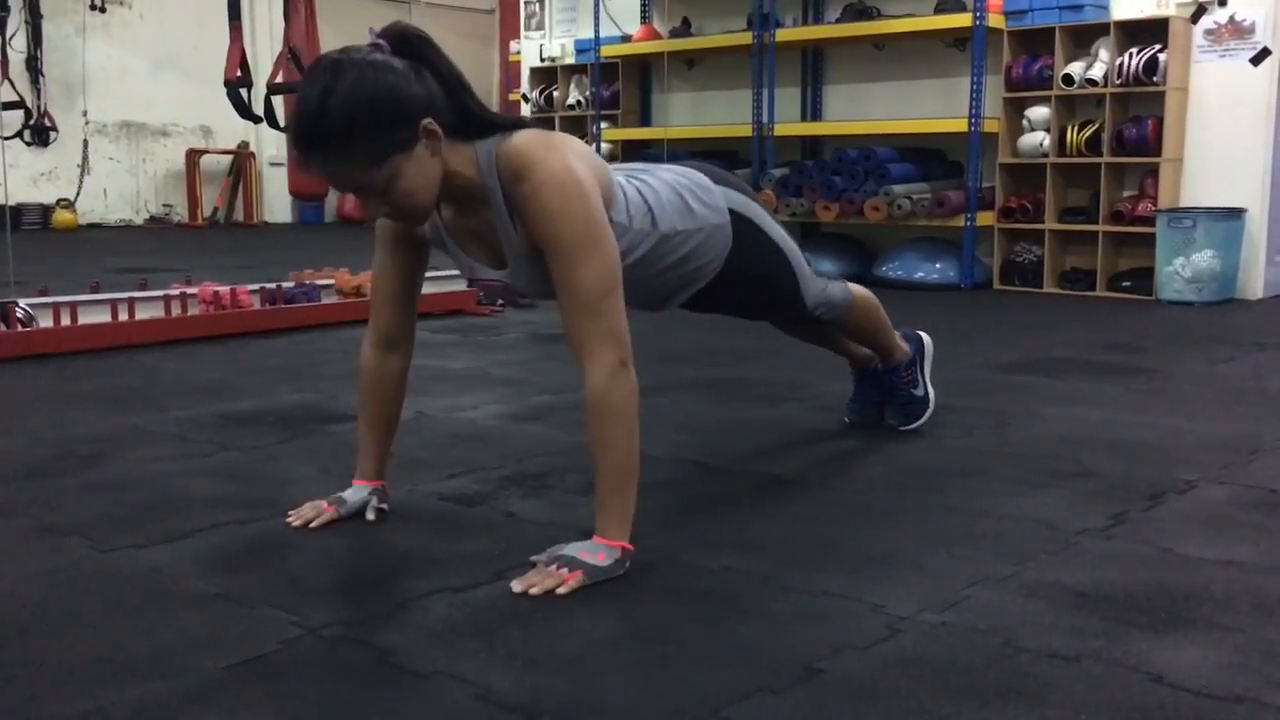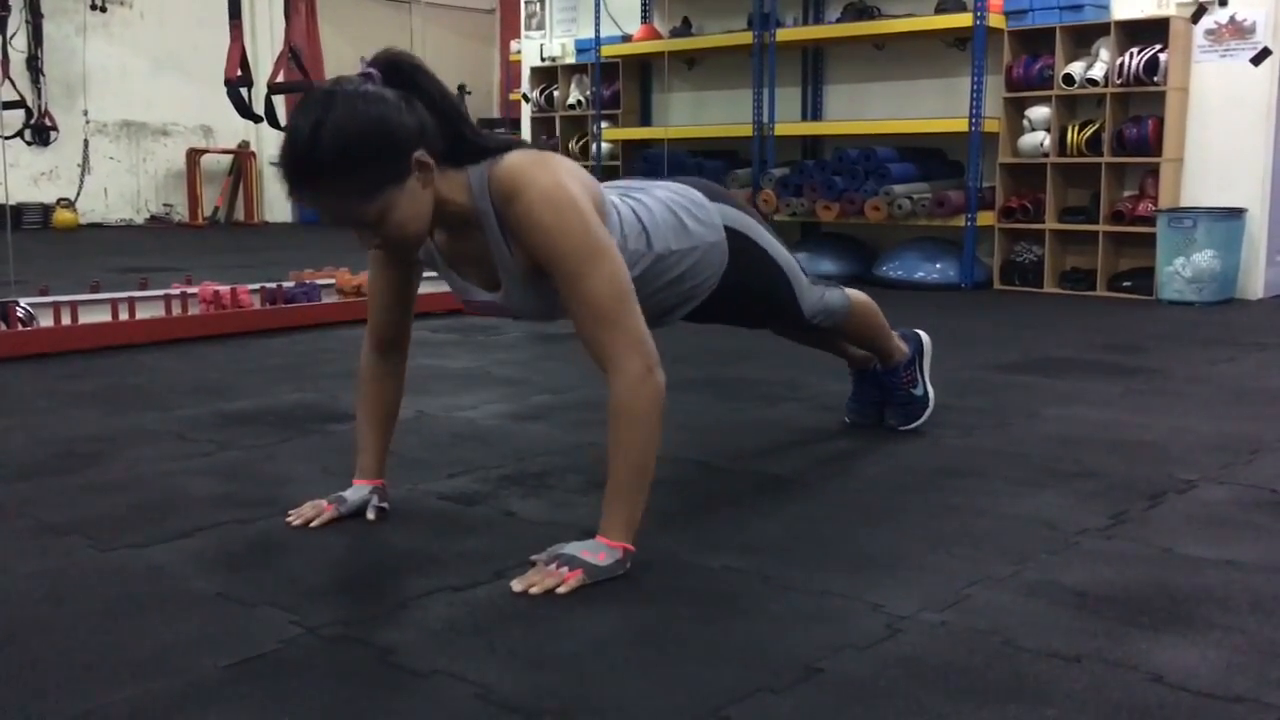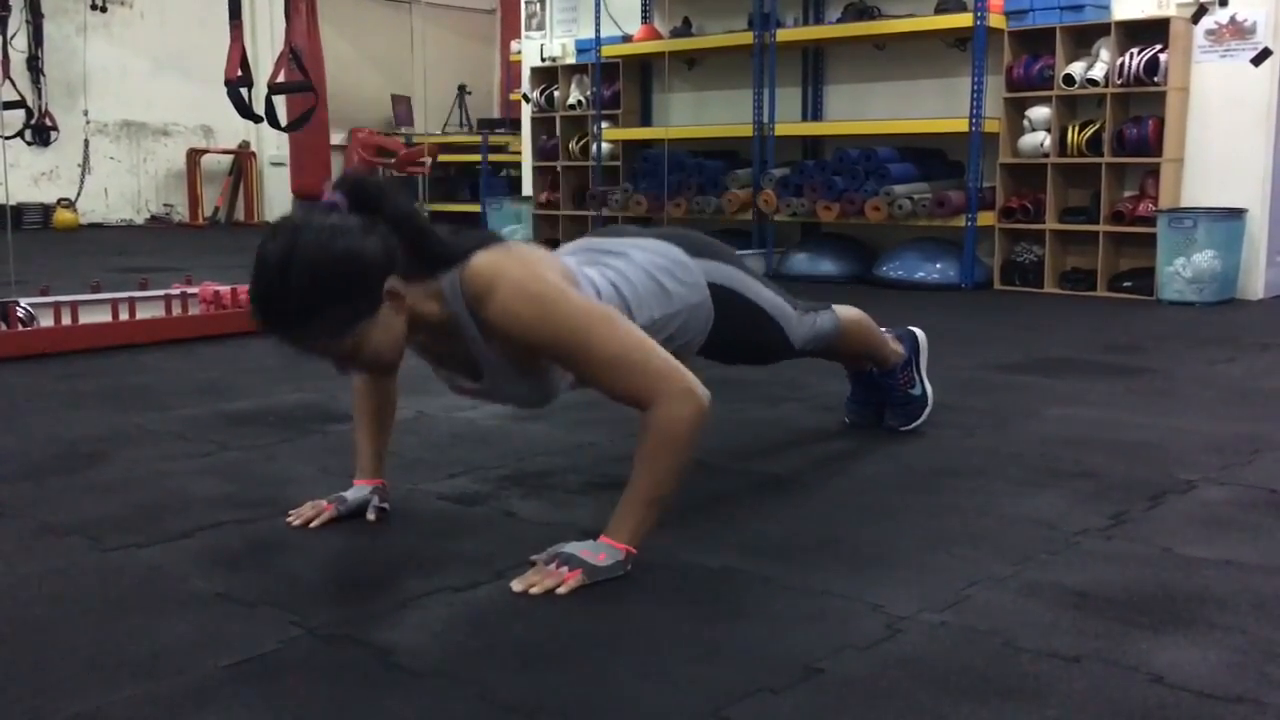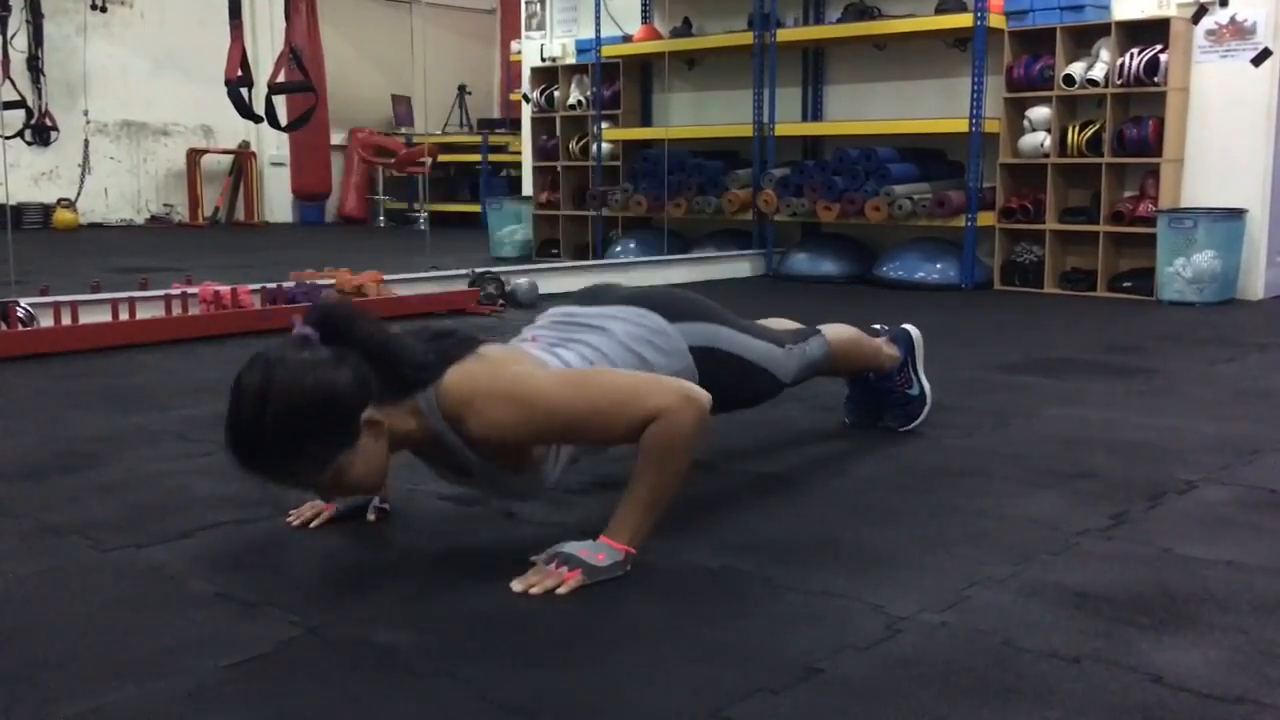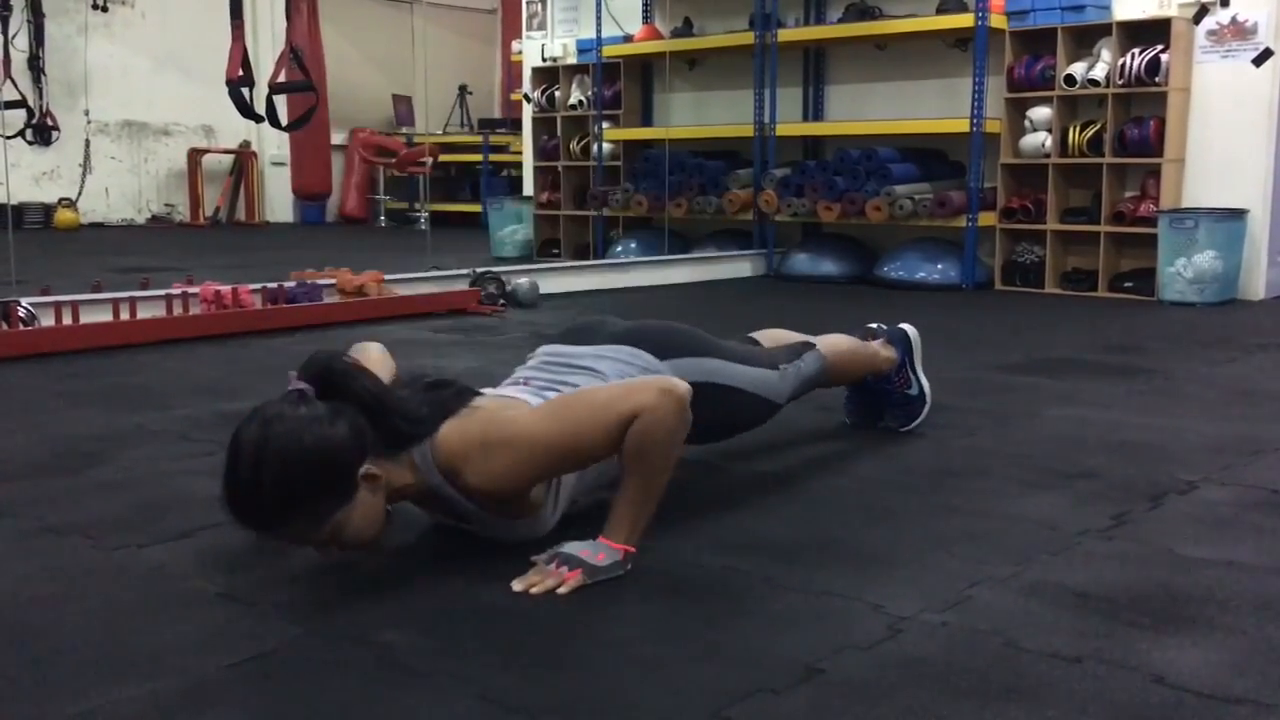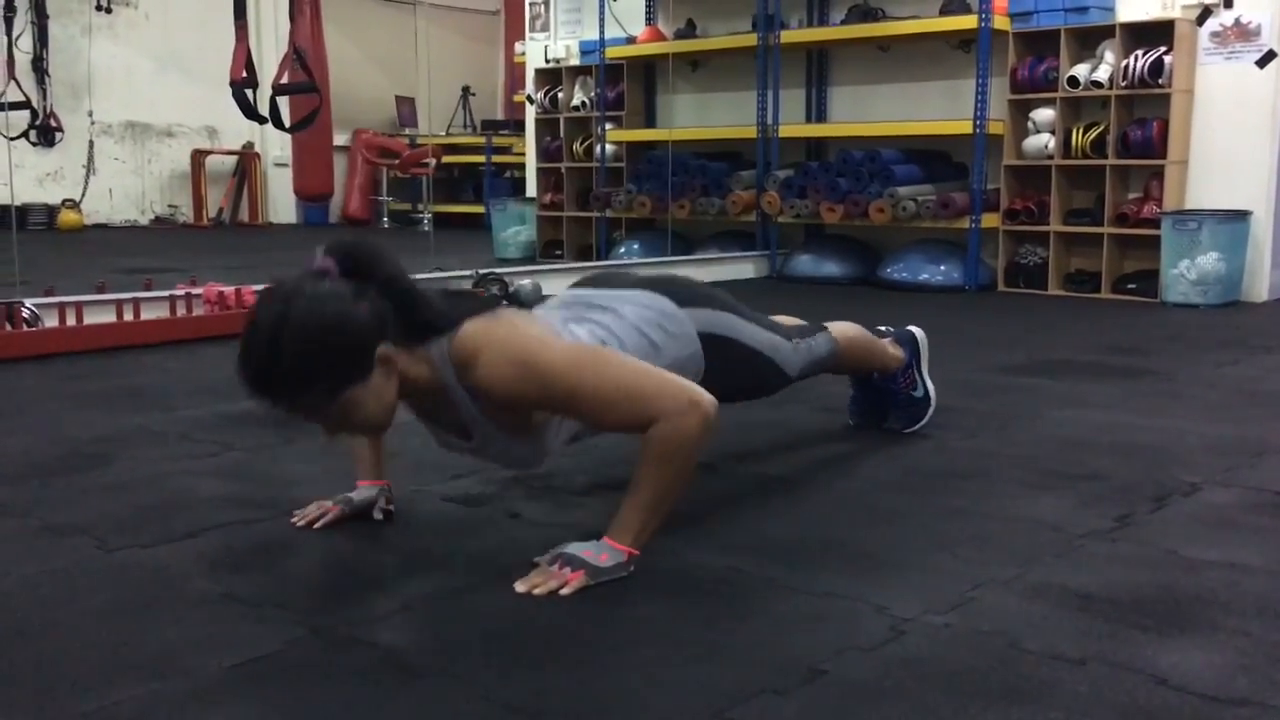
dt=0.2s
person 1, frame 1
left shoulder: (543, 174)
right shoulder: (411, 188)
left elbow: (609, 363)
right elbow: (387, 343)
left wrist: (611, 542)
right wrist: (366, 483)
left hip: (711, 227)
right hip: (653, 256)
left knee: (812, 305)
right knee: (789, 320)
left ankle: (901, 355)
right ankle: (868, 366)
person 1, frame 2
left shoulder: (535, 197)
right shoulder: (404, 201)
left elbow: (635, 370)
right elbow: (383, 347)
left wrist: (612, 541)
right wrist: (368, 478)
left hip: (705, 239)
right hip: (634, 227)
left knee: (810, 312)
right knee: (791, 327)
left ankle: (899, 364)
right ankle: (870, 375)
person 1, frame 3
left shoulder: (508, 297)
right shoulder: (389, 289)
left elbow: (683, 399)
right elbow: (380, 373)
left wrist: (615, 543)
right wrist: (368, 479)
left hip: (686, 285)
right hip: (607, 265)
left knee: (801, 334)
right knee: (792, 339)
left ankle: (896, 354)
right ankle: (871, 380)
person 1, frame 4
left shoulder: (483, 407)
right shoulder: (375, 378)
left elbow: (688, 404)
left wrist: (616, 544)
right wrist: (364, 486)
left hip: (669, 346)
right hip: (584, 328)
left knee: (788, 359)
right knee: (768, 346)
left ankle: (890, 352)
right ankle: (881, 345)
person 1, frame 5
left shoulder: (475, 455)
right shoulder: (365, 421)
left elbow: (668, 402)
right elbow: (371, 351)
left wrist: (613, 545)
right wrist: (349, 512)
left hip: (662, 375)
right hip: (581, 361)
left knee: (786, 377)
right knee: (758, 353)
left ankle: (887, 352)
right ankle: (865, 339)
person 1, frame 6
left shoulder: (495, 359)
right shoulder: (380, 337)
left elbow: (689, 405)
left wrist: (619, 545)
right wrist: (369, 480)
left hip: (677, 333)
right hip: (597, 313)
left knee: (803, 355)
right knee: (777, 346)
left ankle: (894, 353)
right ankle: (883, 347)
